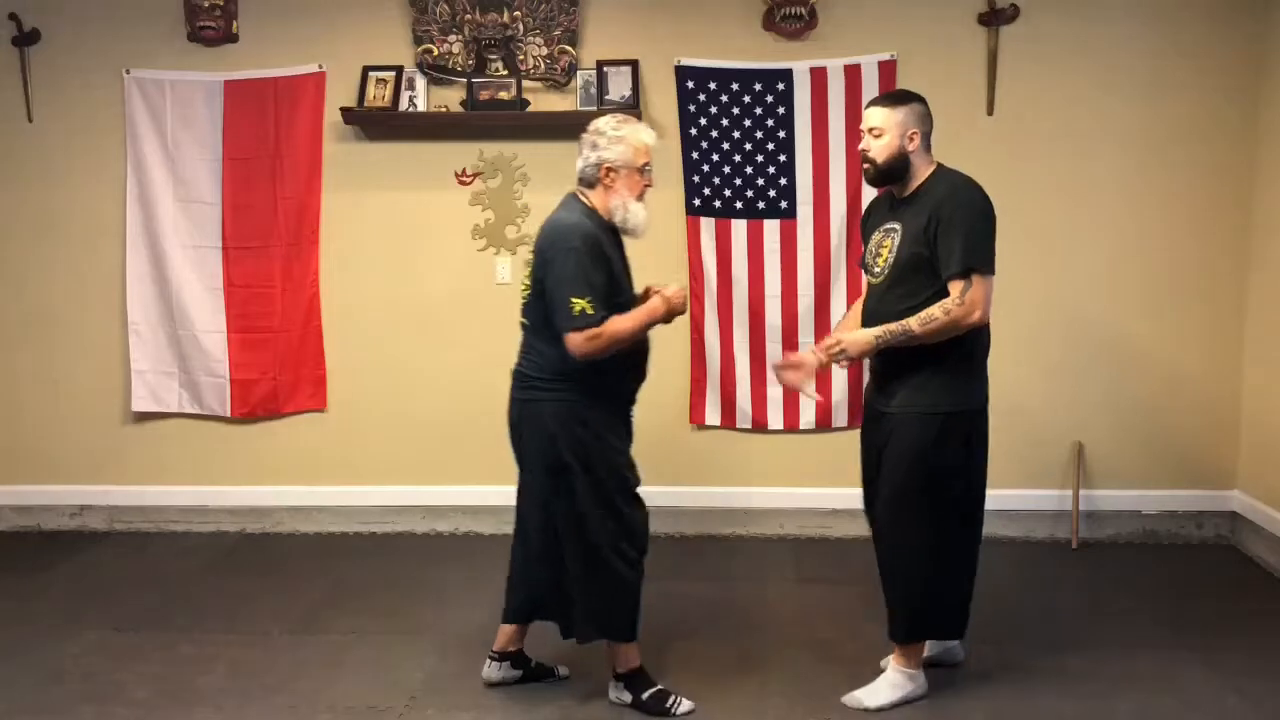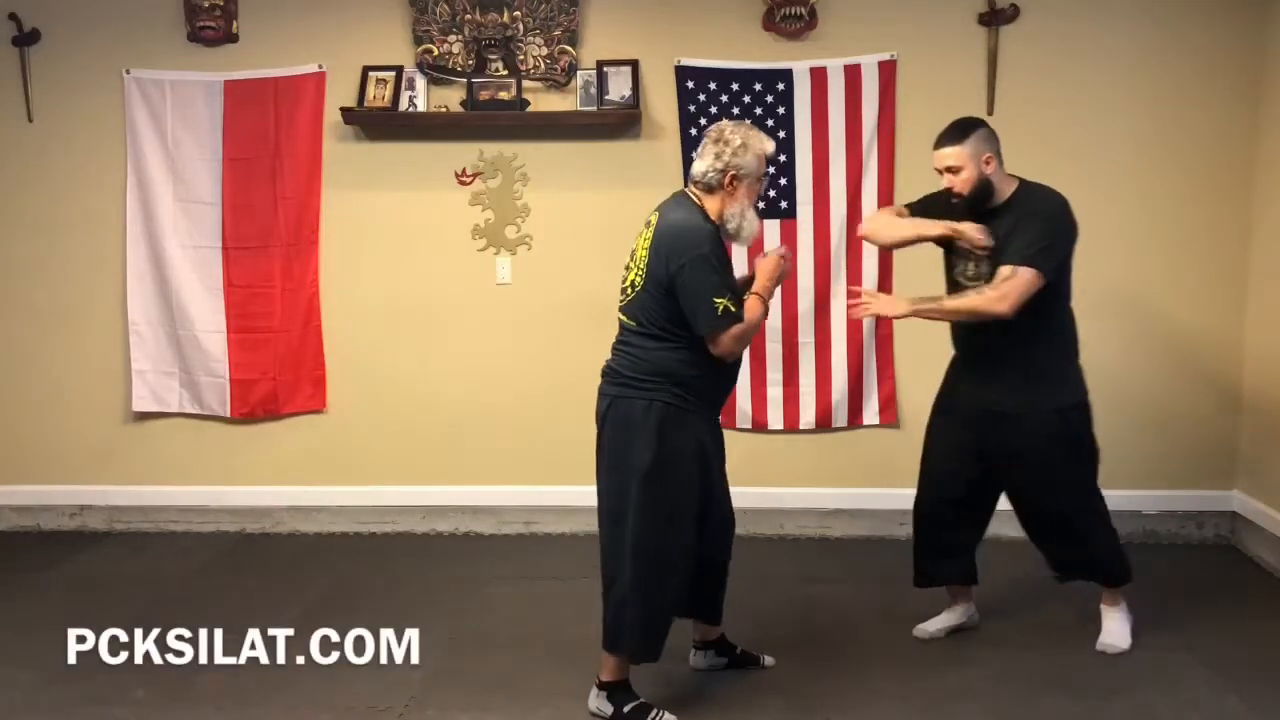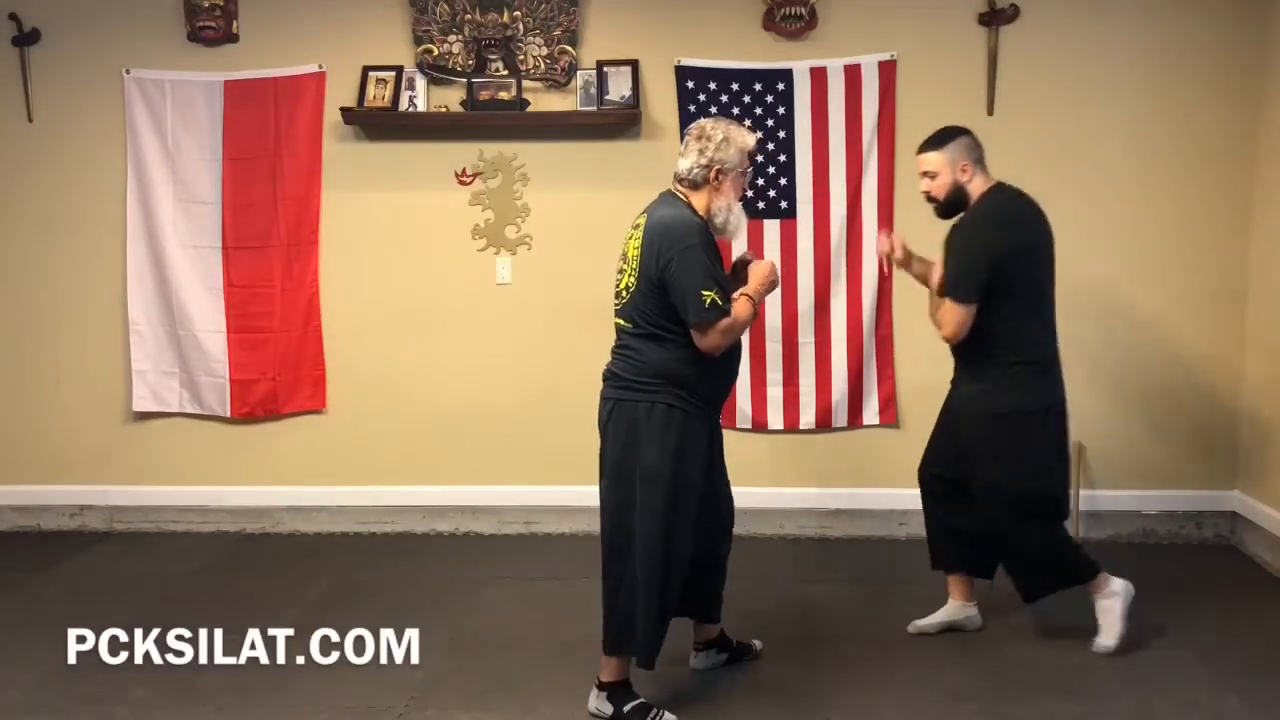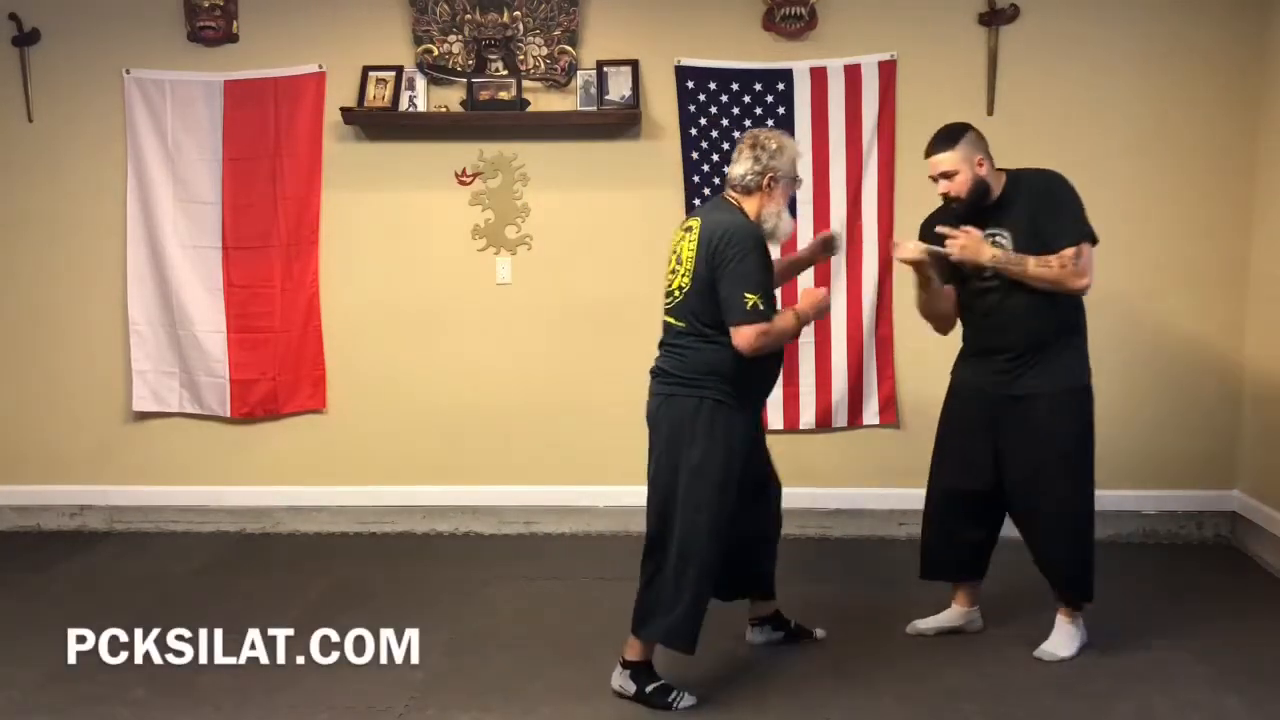
dt=1s
person 1, frame 1
left shoulder: (592, 225)
right shoulder: (574, 234)
right elbow: (586, 341)
left wrist: (643, 303)
right wrist: (656, 310)
left hip: (572, 409)
right hip: (566, 412)
left knee: (550, 530)
right knee: (613, 531)
left ankle: (506, 654)
person 1, frame 2
left shoulder: (682, 214)
right shoulder: (694, 236)
right elbow: (727, 341)
left wrist: (747, 284)
right wrist: (764, 286)
left hip: (675, 407)
right hip: (651, 409)
left knee: (708, 526)
right knee: (646, 540)
left ankle: (709, 642)
person 1, frame 3
left shoulder: (670, 215)
right shoulder: (683, 231)
right elbow: (713, 335)
left wrist: (731, 281)
right wrist: (754, 290)
left hip: (677, 407)
right hip: (655, 411)
left knee: (707, 520)
right knee: (645, 538)
left ankle: (710, 640)
person 1, frame 4
left shoulder: (714, 220)
right shoulder: (736, 236)
right elbow: (750, 338)
left wrist: (809, 254)
right wrist: (803, 312)
left hip: (722, 403)
right hip: (700, 405)
left knee: (758, 503)
right knee: (687, 529)
left ankle: (766, 616)
right ankle: (635, 666)
person 2, frame 1
left shoulder: (958, 200)
right shoulder: (879, 208)
left elbow: (968, 308)
left wrist: (872, 340)
right wrist: (825, 351)
left hip: (938, 398)
right hip: (889, 392)
left knee: (914, 524)
right knee: (890, 519)
left ankle: (908, 666)
right ankle: (939, 634)
person 2, frame 2
left shoulder: (1043, 209)
right shoulder: (950, 207)
left elbow: (1003, 302)
right elbow: (873, 227)
left wrist: (908, 307)
right wrist: (947, 229)
left hip: (1043, 394)
right hip: (969, 386)
left knee: (1065, 504)
right knee: (940, 498)
left ankle: (1114, 601)
right ankle: (961, 602)
person 2, frame 3
left shoulder: (980, 227)
right shoulder: (1010, 207)
left elbow: (953, 327)
right elbow: (960, 289)
left wrist: (932, 285)
right wrist: (908, 261)
left hip: (1013, 394)
right hip: (992, 386)
left knee: (1016, 509)
right knee: (944, 481)
left ankle: (1106, 589)
right ankle: (961, 603)
person 2, frame 4
left shoulder: (1046, 192)
right shoulder: (939, 226)
left elbow: (1078, 275)
right elbow: (940, 321)
left wrist: (989, 258)
right wrist: (924, 272)
left hip: (1053, 380)
right hip: (977, 379)
left knee: (1054, 502)
right knee: (956, 492)
left ankle: (1070, 617)
right ankle: (964, 606)
